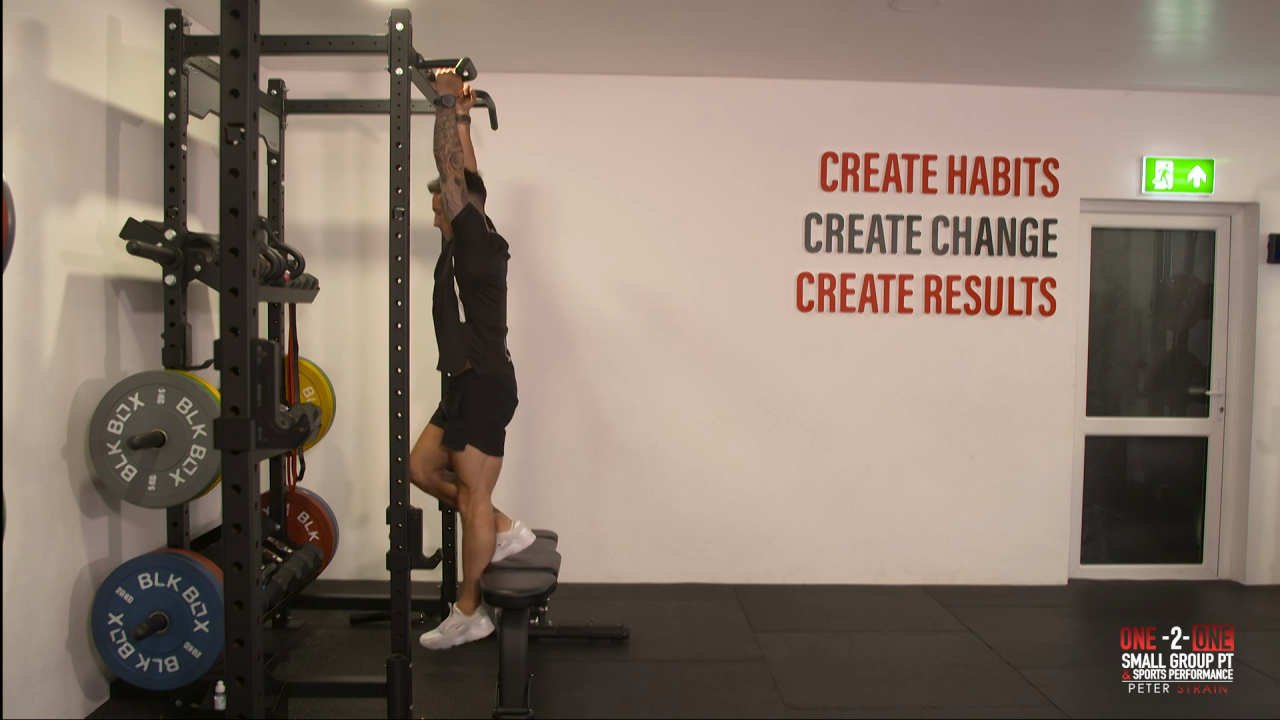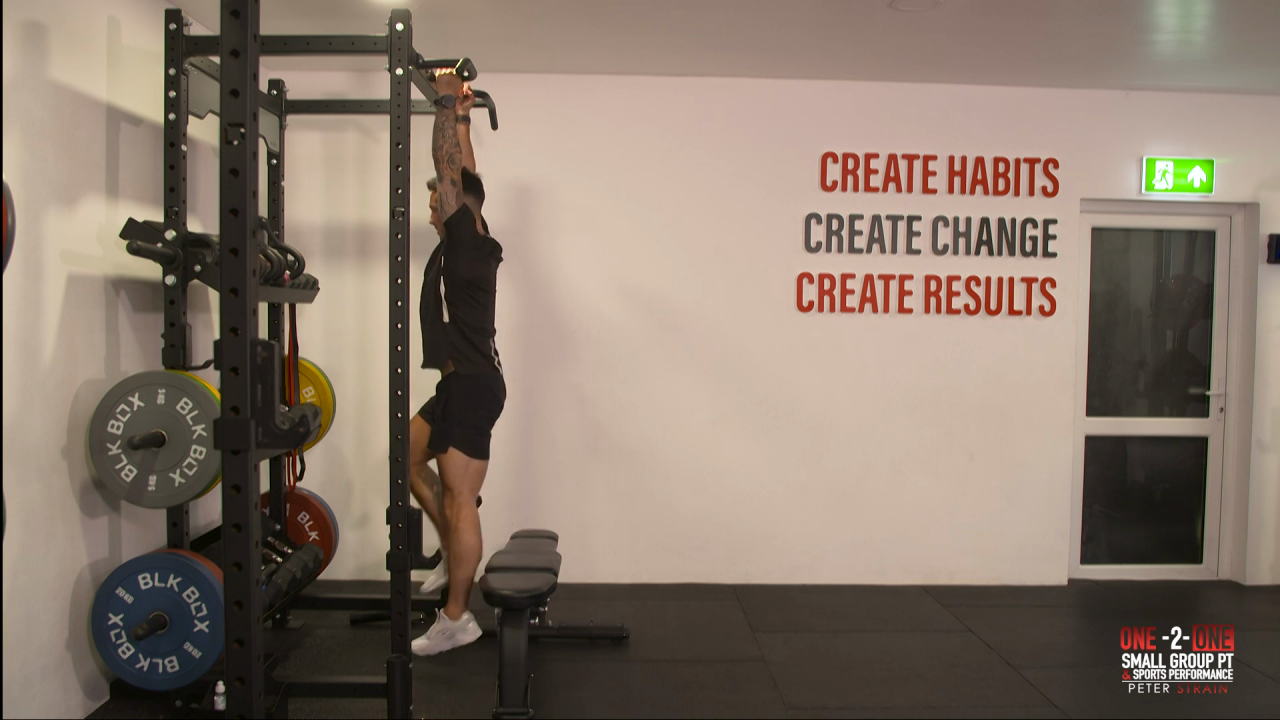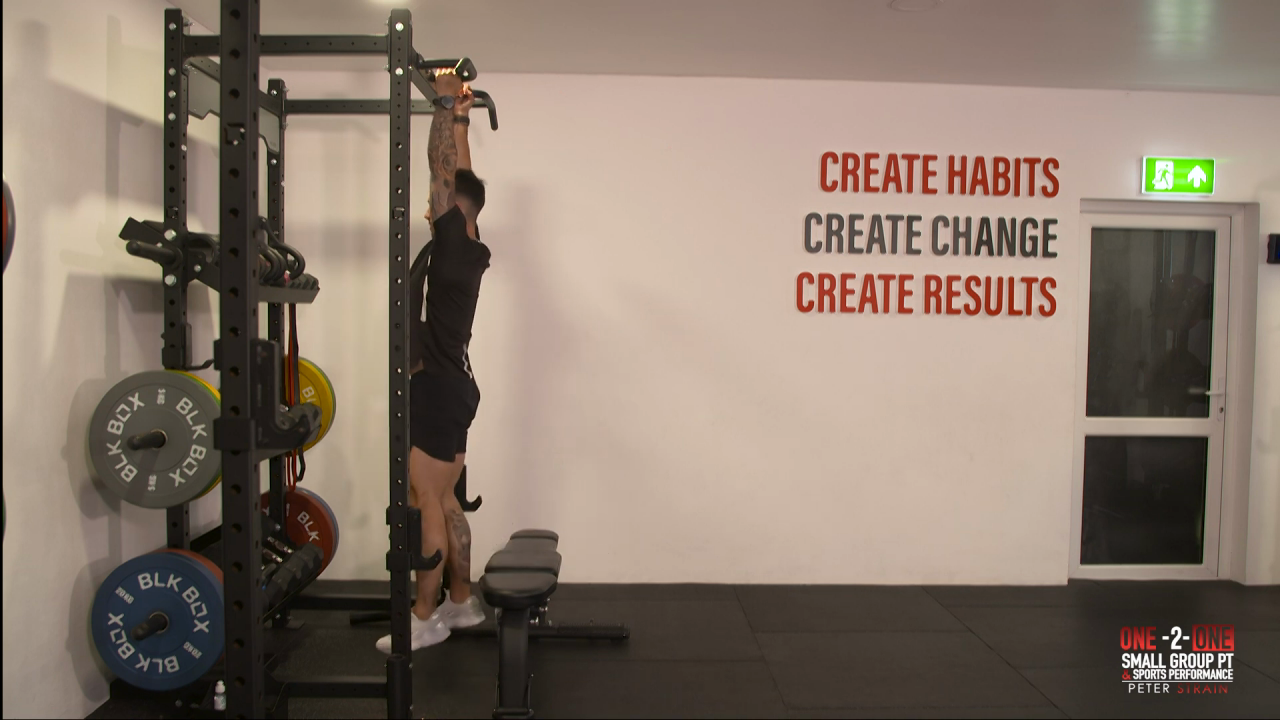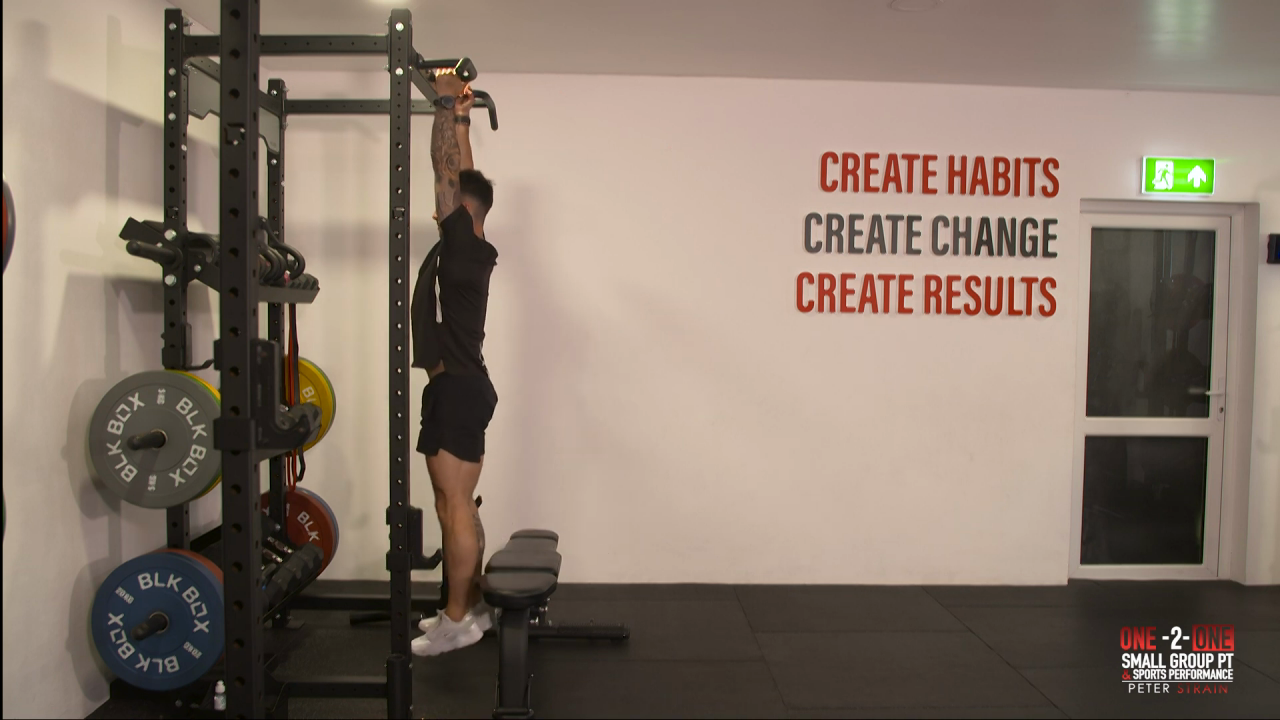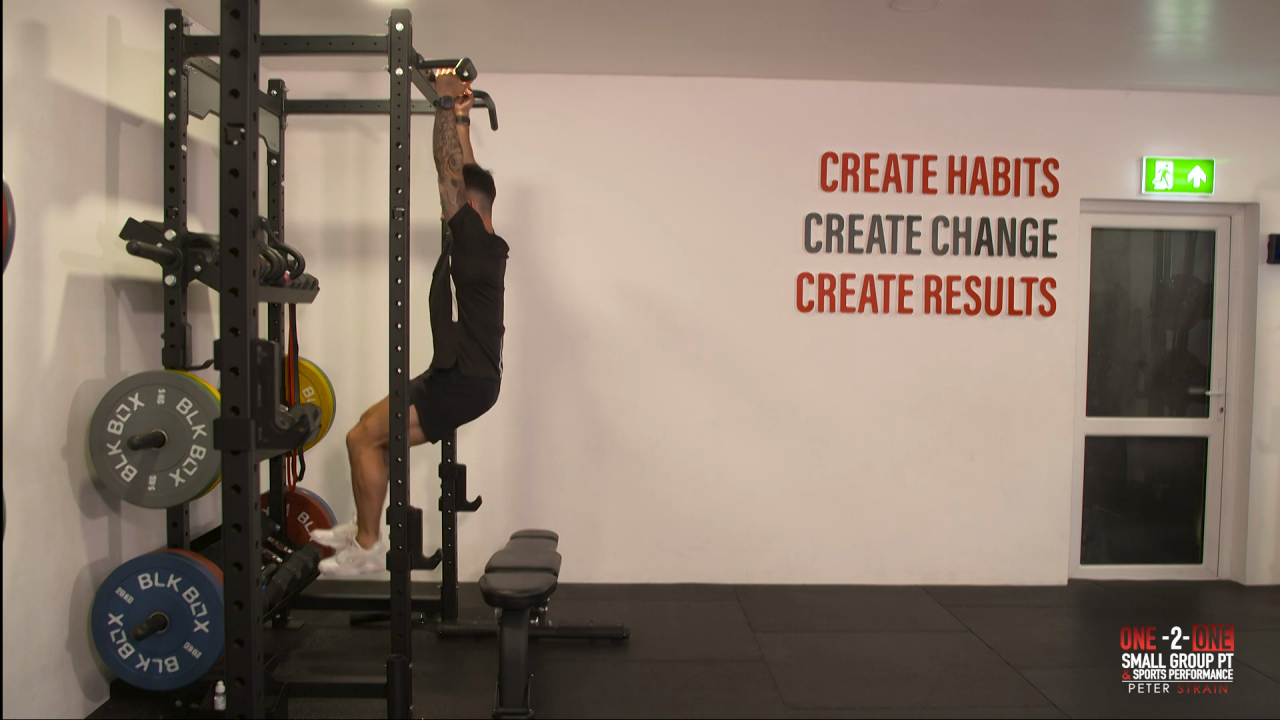
dt=1s
person 1, frame 1
left shoulder: (474, 240)
right shoulder: (473, 242)
left elbow: (451, 170)
right elbow: (464, 172)
left wrist: (448, 104)
right wrist: (461, 115)
left hip: (483, 385)
right hip: (471, 383)
left knee: (472, 497)
right knee: (421, 468)
left ankle: (468, 614)
right ankle: (503, 530)
person 1, frame 2
left shoulder: (464, 240)
right shoulder: (467, 242)
left elbow: (449, 168)
right elbow: (461, 171)
left wrist: (447, 104)
right wrist: (459, 115)
left hip: (471, 386)
right hip: (461, 384)
left knee: (458, 500)
right knee: (403, 456)
left ankle: (455, 618)
right ankle: (456, 547)
person 1, frame 3
left shoulder: (452, 243)
right shoulder: (465, 246)
left elbow: (442, 170)
right elbow: (457, 175)
left wrist: (445, 106)
right wrist: (458, 117)
left hip: (436, 388)
right hip: (448, 385)
left knee: (423, 506)
right knee: (442, 501)
left ankle: (424, 618)
right ankle: (461, 600)
person 1, frame 4
left shoulder: (462, 244)
right shoulder: (470, 248)
left elbow: (445, 170)
right elbow: (459, 172)
left wrist: (446, 106)
right wrist: (459, 116)
left hip: (456, 388)
right hip: (463, 385)
left knee: (454, 508)
right knee: (458, 506)
left ankle: (457, 620)
right ankle: (469, 606)
person 1, frame 5
left shoulder: (473, 241)
right shoulder: (479, 243)
left elbow: (449, 171)
right elbow: (461, 170)
left wrist: (447, 105)
right wrist: (460, 115)
left hip: (463, 383)
right hip: (462, 376)
left knee: (364, 436)
right knee: (374, 432)
left ankle: (368, 543)
right ankle: (363, 531)
